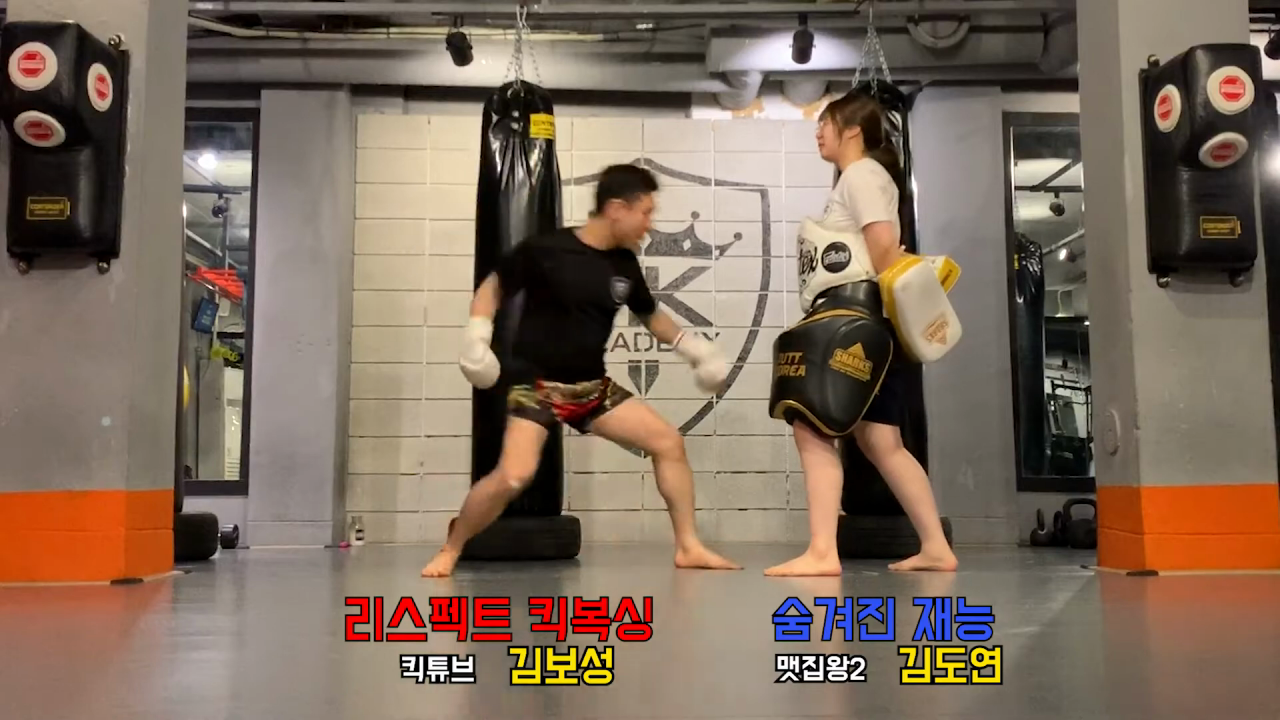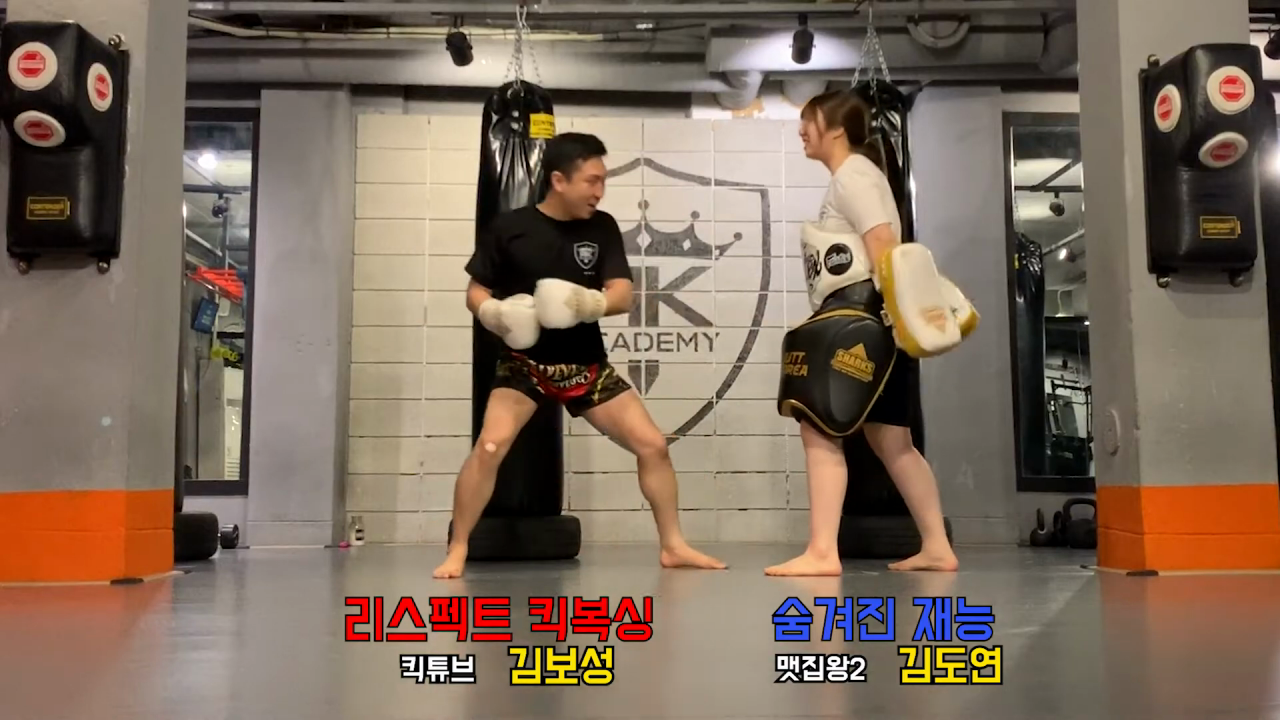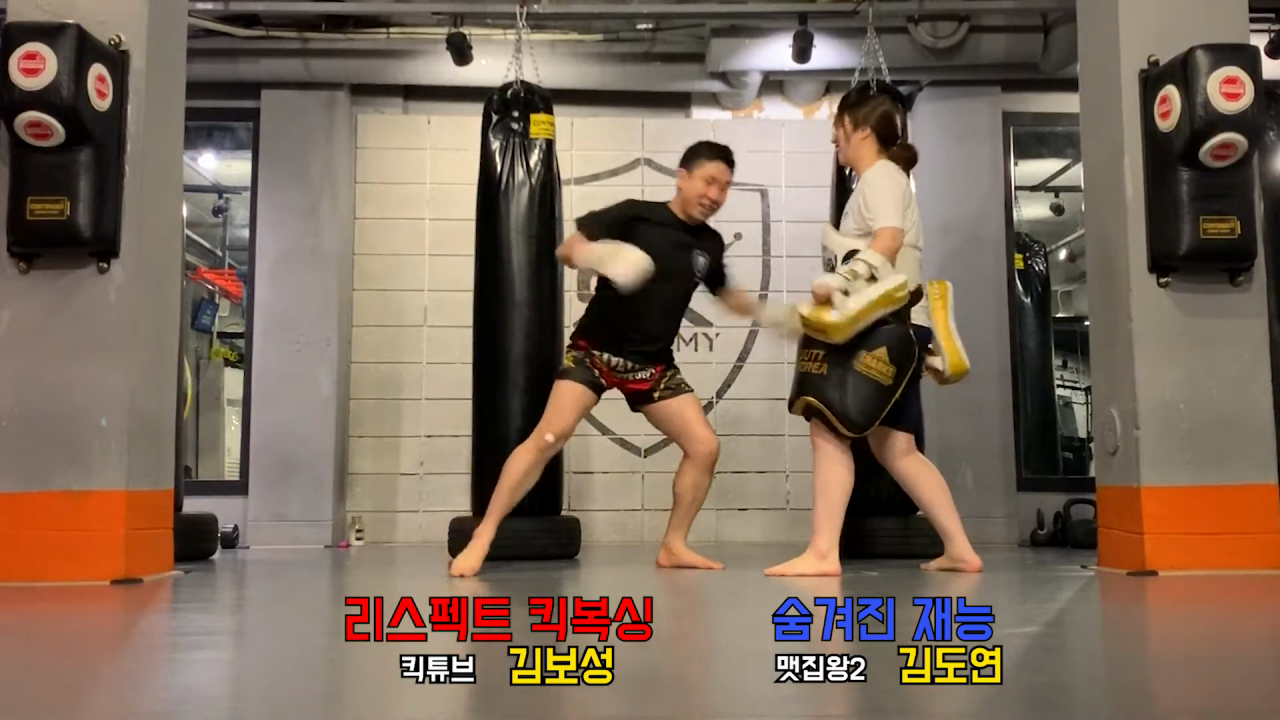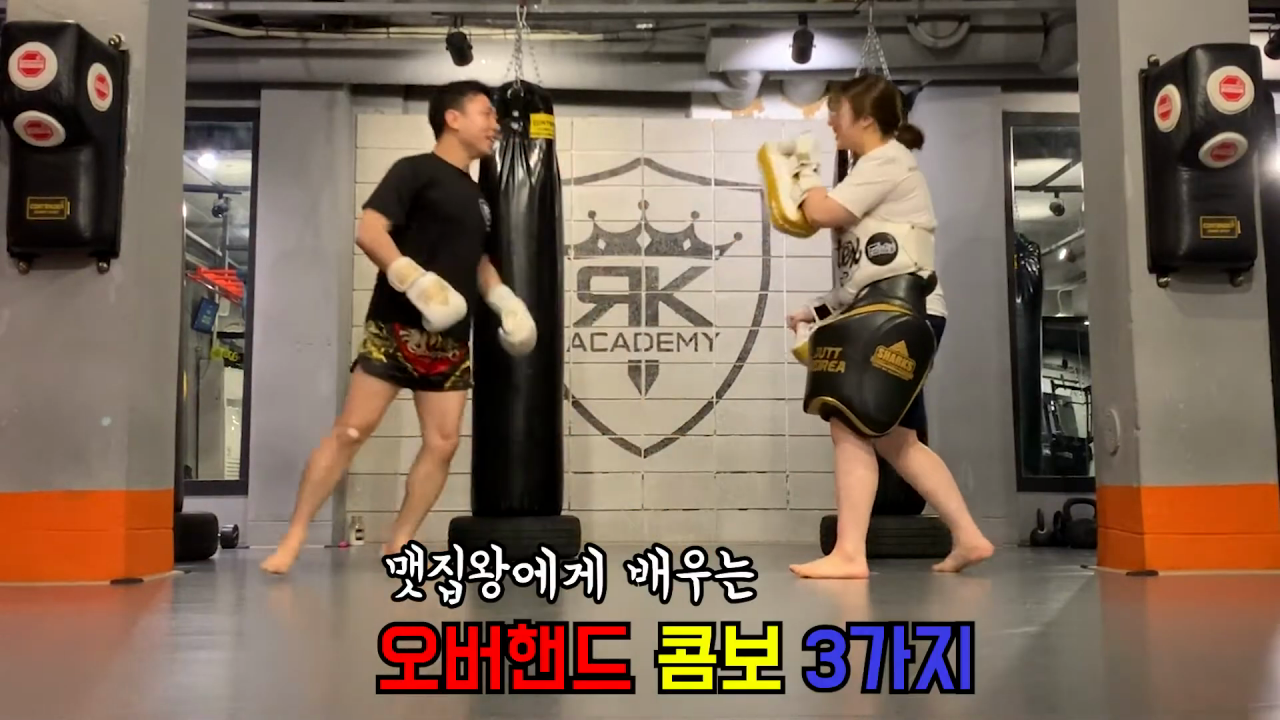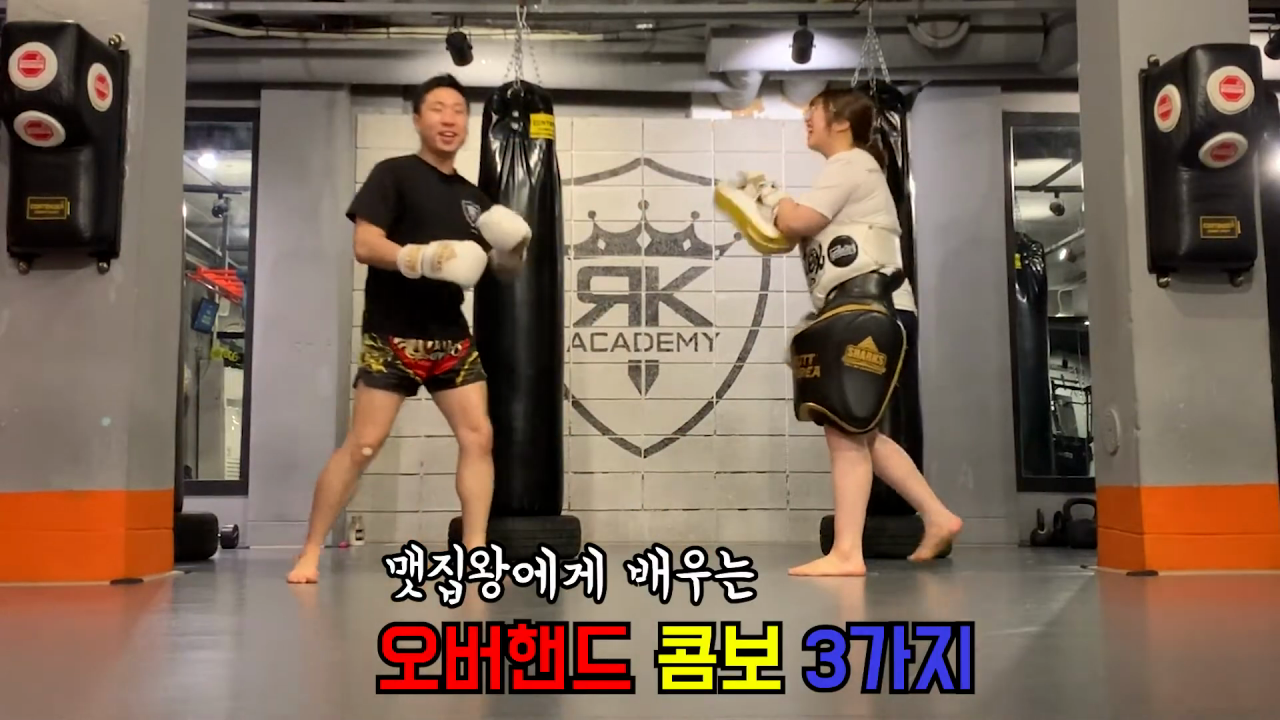
dt=1s
person 1, frame 1
left shoulder: (860, 175)
right shoulder: (861, 178)
left elbow: (884, 245)
right elbow: (885, 250)
left knee: (812, 428)
right knee: (881, 442)
left ankle: (822, 552)
right ankle: (936, 548)
person 1, frame 2
left shoulder: (850, 175)
right shoulder: (854, 176)
left elbow: (882, 247)
left hip: (863, 321)
right hip: (869, 324)
left knee: (819, 429)
right knee: (889, 440)
left ankle: (822, 553)
right ankle: (937, 549)
person 1, frame 3
left shoulder: (881, 177)
right shoulder: (877, 182)
left elbow: (887, 243)
left wrist: (841, 280)
left knee: (830, 428)
right knee: (895, 448)
left ankle: (823, 553)
right ankle: (959, 550)
person 1, frame 4
left shoulder: (884, 162)
right shoulder: (884, 163)
left elbow: (822, 213)
right elbow: (866, 260)
left wrist: (803, 171)
right wrist: (821, 308)
left knee: (851, 428)
right knee: (896, 438)
left ankle: (849, 554)
right ankle: (969, 538)
person 1, frame 5
left shoulder: (847, 165)
right shoulder: (855, 171)
left elbow: (794, 223)
left wrist: (764, 193)
right wrist: (818, 324)
left hip: (867, 314)
right hip: (869, 313)
left knee: (845, 431)
right knee: (859, 433)
left ankle: (846, 553)
right ankle: (937, 516)
person 2, frame 1
left shoulder: (624, 262)
right shoulder: (548, 249)
left elbow: (651, 315)
right elbow: (493, 287)
left wrist: (691, 345)
right wrist: (476, 336)
left hip: (590, 384)
right hip: (536, 384)
left knee: (669, 442)
right knee: (514, 476)
left ankle: (689, 547)
right ankle: (450, 550)
person 2, frame 2
left shoulder: (602, 228)
right shoulder: (509, 228)
left elbow: (621, 294)
right elbow: (476, 292)
left wrist: (583, 302)
right wrist: (497, 315)
left hip: (587, 366)
right hip: (525, 362)
left knee: (653, 445)
right knee: (491, 446)
left ankle: (674, 546)
right ankle: (457, 551)
person 2, frame 3
left shoulder: (710, 243)
right shoulder: (635, 214)
left elbow: (726, 294)
right elbow: (568, 248)
left wrist: (766, 313)
right wrist: (602, 258)
left hip: (652, 363)
right hip: (596, 348)
left knee: (704, 446)
right knee: (549, 436)
left ankle: (674, 545)
right ankle: (483, 536)
person 2, frame 4
left shoulder: (477, 195)
right shoulder: (415, 172)
right elbow: (369, 232)
left wrist: (505, 300)
right wrist: (415, 280)
left hip: (451, 337)
right hip: (397, 328)
left knee: (442, 445)
right knee: (351, 431)
left ankle: (400, 545)
right ankle: (294, 538)
person 2, frame 5
left shoulder: (472, 197)
right shoulder: (393, 175)
left elbow: (502, 265)
right elbow: (366, 245)
left wrist: (510, 248)
right wrist: (427, 259)
left hip: (452, 337)
right hip: (392, 337)
left knee: (478, 438)
right knee: (362, 445)
left ankle: (475, 553)
right ankle: (310, 552)
